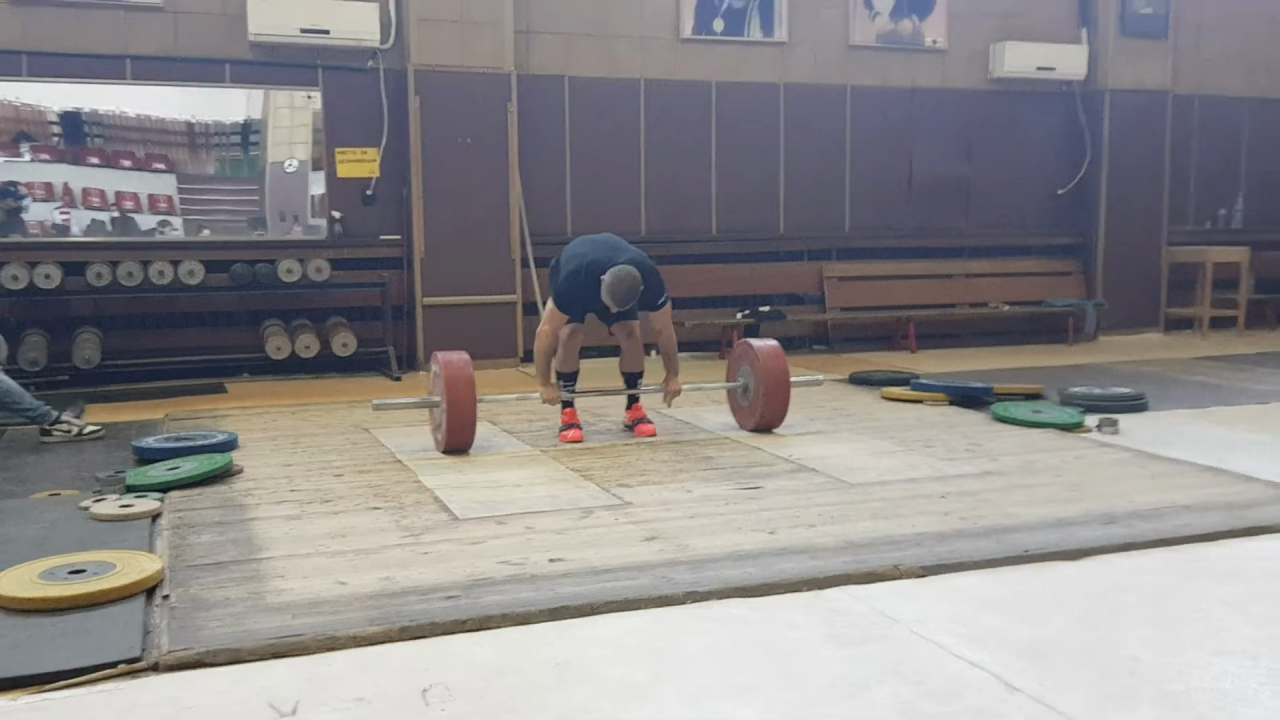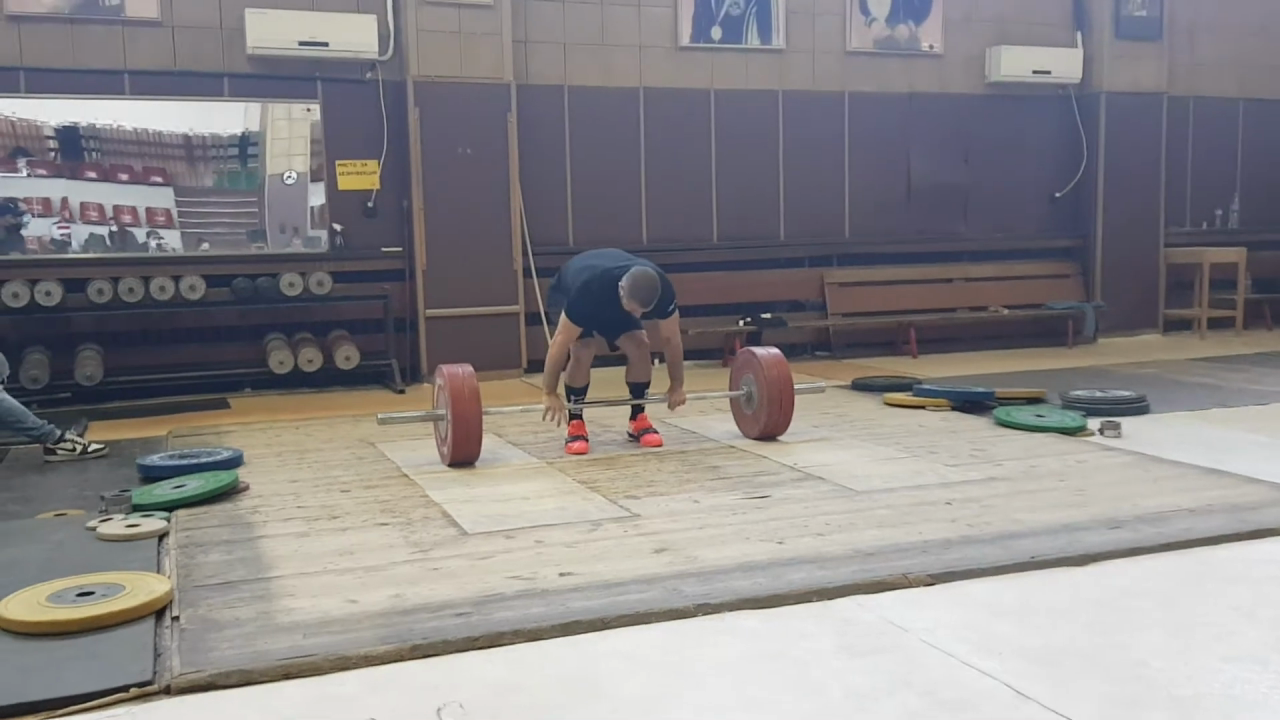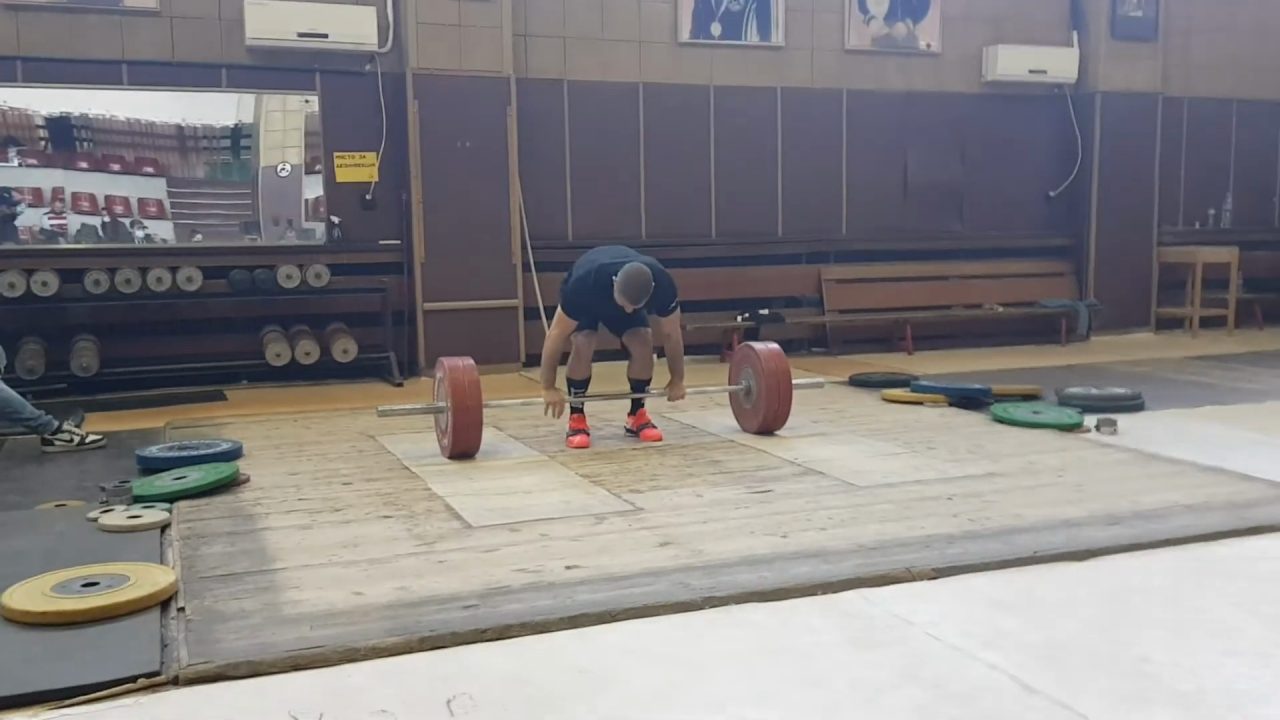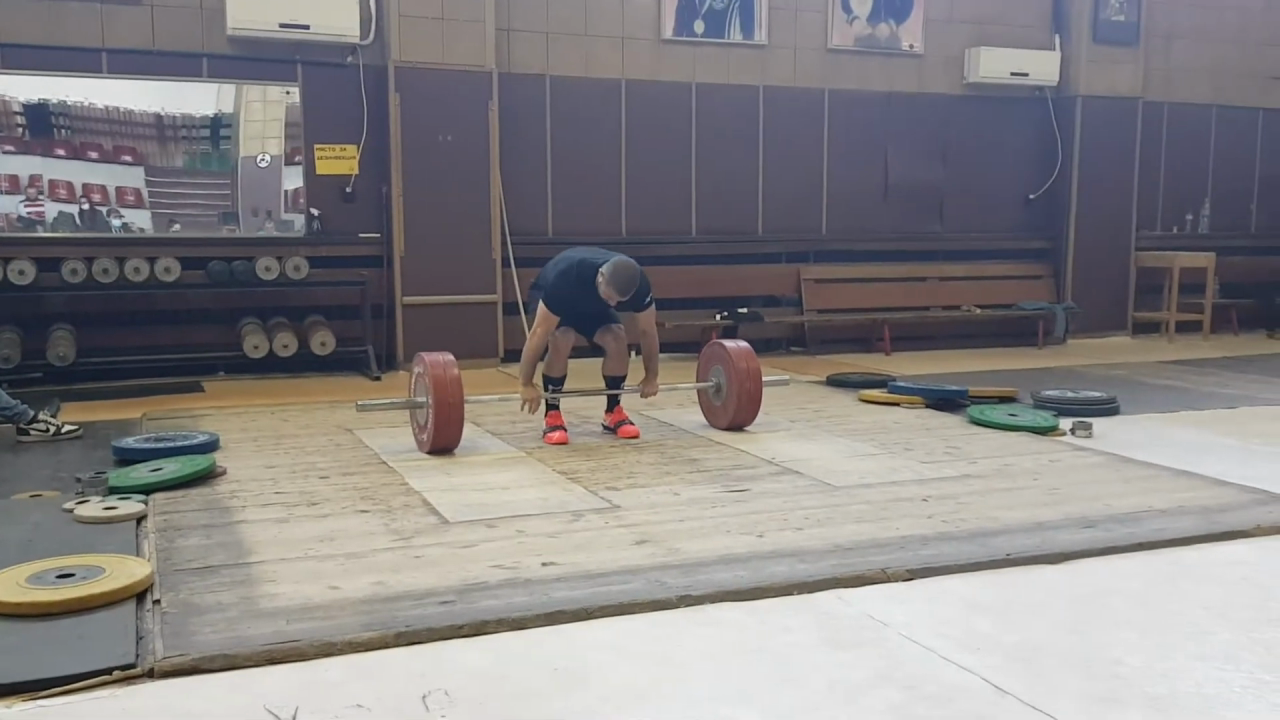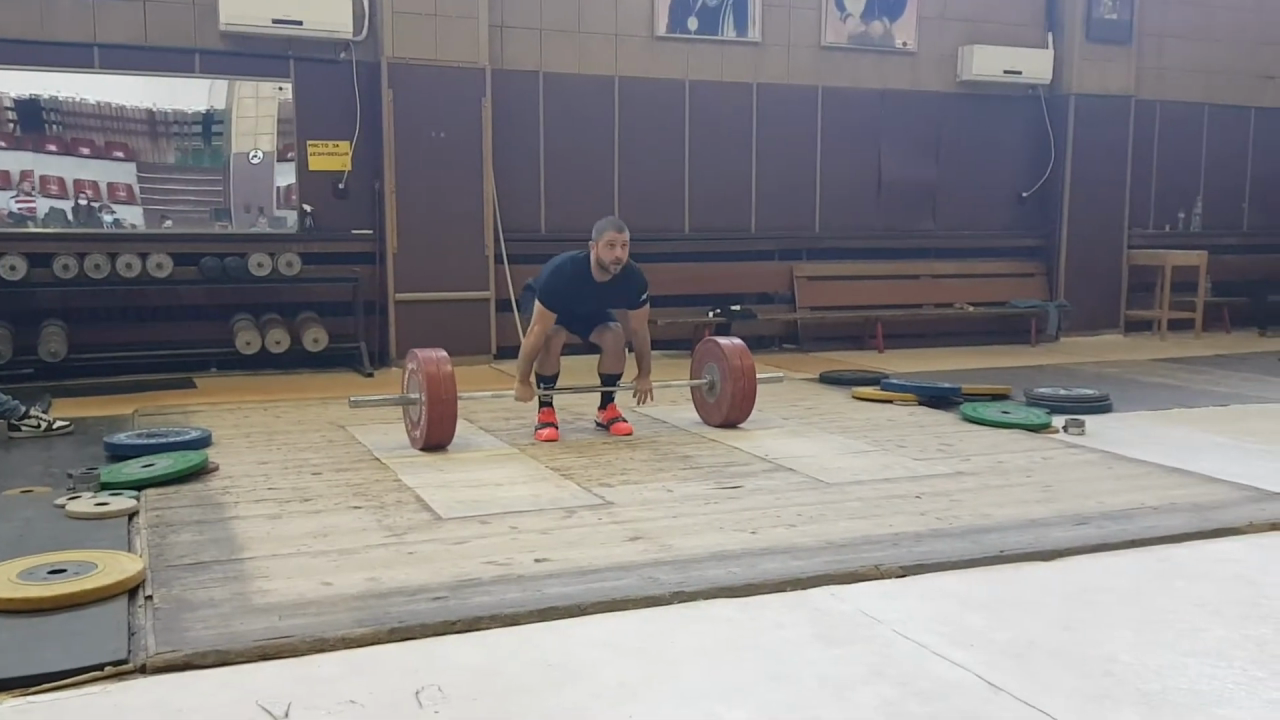
dt=0.7s
person 1, frame 1
left shoulder: (650, 280)
right shoulder: (573, 279)
left elbow: (663, 329)
right elbow: (546, 330)
left wrist: (672, 376)
right wrist: (545, 383)
left hip: (619, 285)
right hip: (574, 281)
left knee: (632, 336)
right knee: (569, 337)
left ankle: (634, 410)
right ankle: (568, 414)
person 1, frame 2
left shoulder: (661, 288)
right shoulder: (588, 288)
left elbow: (670, 338)
right elbow: (560, 341)
left wrist: (677, 386)
right wrist: (550, 393)
left hip: (613, 305)
right hip: (568, 292)
left knee: (640, 346)
right knee: (582, 351)
left ankle: (638, 420)
right ankle: (575, 425)
person 1, frame 3
left shoulder: (663, 284)
right shoulder: (584, 283)
left elbow: (671, 334)
right elbow: (556, 334)
left wrist: (677, 381)
right wrist: (549, 388)
left hip: (625, 295)
right hip: (585, 298)
left knee: (643, 344)
right knee: (583, 344)
left ankle: (637, 415)
right ankle: (577, 420)
person 1, frame 4
left shoulder: (638, 284)
right shoulder: (566, 278)
left elbow: (647, 331)
right elbow: (539, 332)
left wrist: (651, 377)
right wrist: (526, 384)
left hip: (593, 306)
right hip: (547, 296)
left knee: (617, 339)
right knee: (561, 340)
left ankle: (614, 412)
right ankle: (552, 416)
person 1, frame 5
left shoulder: (634, 278)
right shoulder: (563, 273)
left elbow: (639, 330)
right elbow: (537, 331)
left wrist: (644, 375)
right wrist: (522, 381)
left hip: (590, 307)
right hip: (540, 301)
left knee: (615, 337)
right knee: (553, 337)
left ankle: (607, 410)
right ankle: (545, 413)
